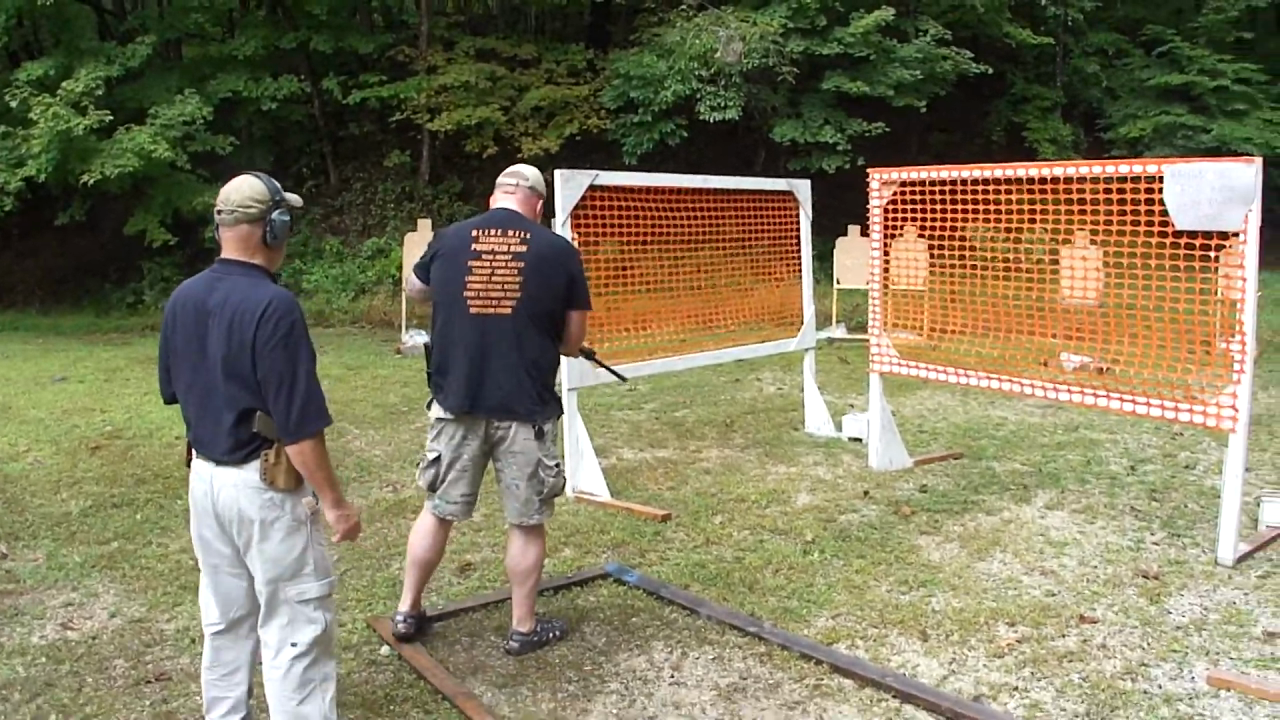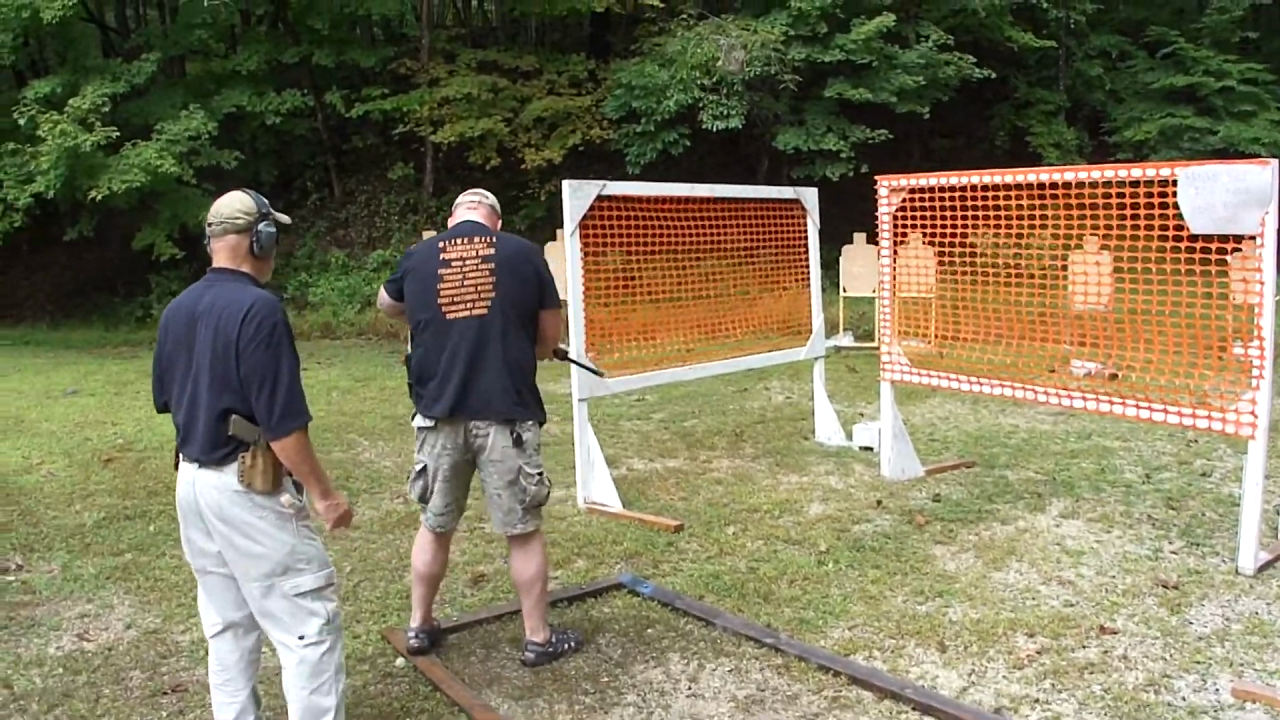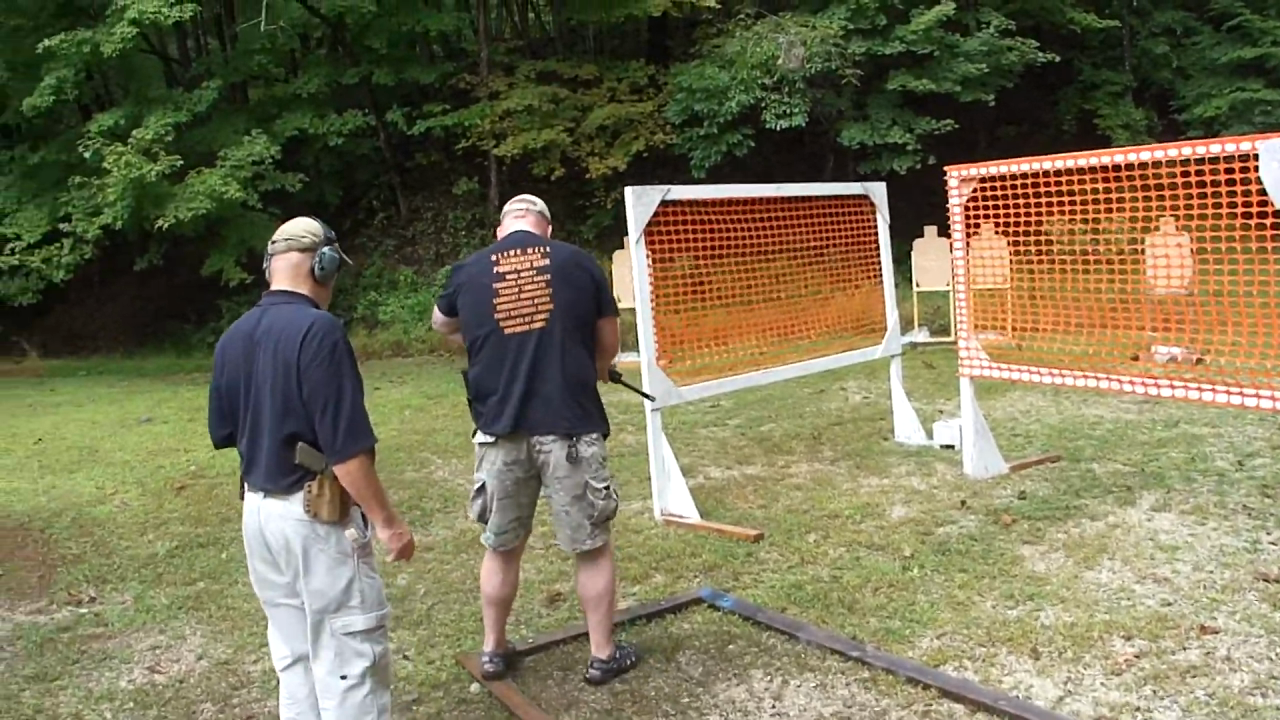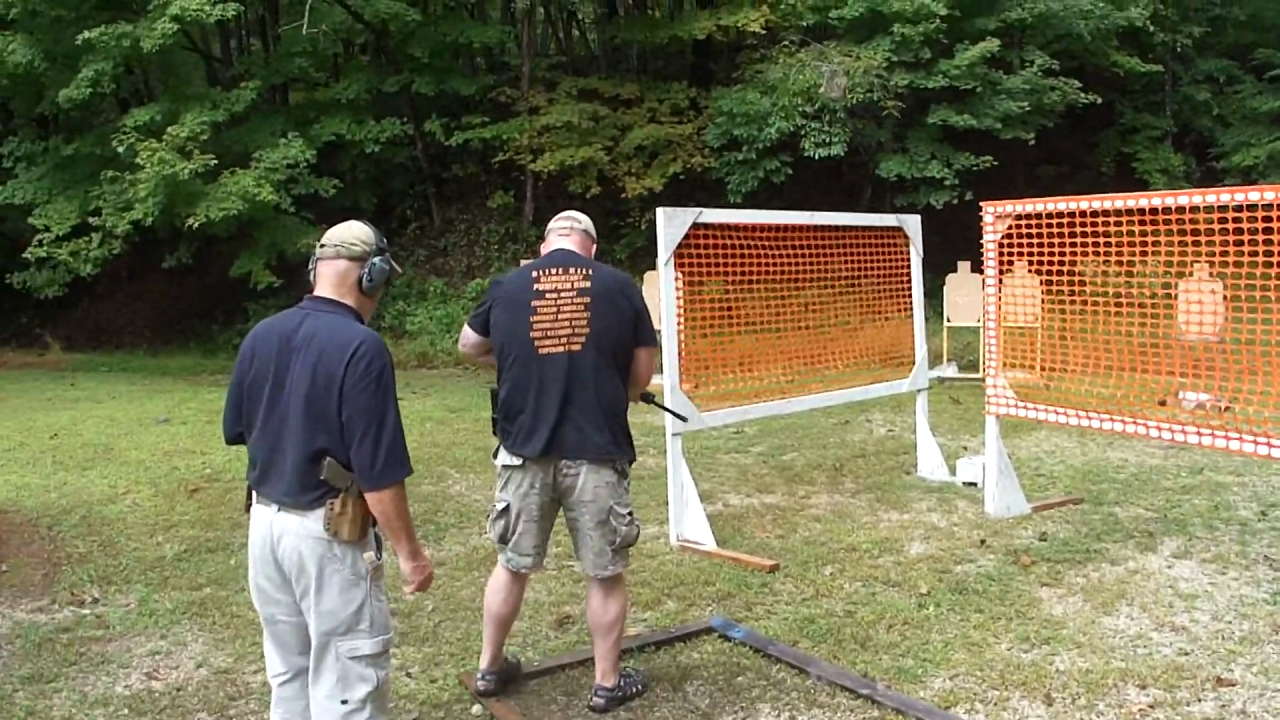
dt=0.4s
person 1, frame 1
left shoulder: (182, 299)
right shoulder: (274, 306)
left elbow: (173, 390)
right elbow: (299, 425)
right wrist: (334, 501)
left hip: (205, 478)
right hip: (265, 486)
left knee: (226, 618)
right knee: (297, 629)
person 1, frame 2
left shoulder: (176, 310)
right shoulder: (258, 308)
left elbow: (166, 399)
right elbow: (283, 423)
right wrist: (323, 491)
left hip: (192, 481)
right hip: (250, 488)
left knee: (227, 624)
right knee: (309, 621)
person 1, frame 3
left shoulder: (232, 338)
right shoulder: (318, 329)
left elbow: (224, 432)
right elbow: (346, 445)
right wrist: (385, 519)
left hip: (258, 511)
right hip: (316, 515)
left knee: (294, 655)
right knee: (351, 658)
person 1, frame 4
left shoulder: (262, 334)
right shoulder: (361, 347)
left elbow: (236, 429)
right elbow: (379, 471)
right wrist: (409, 552)
left hip: (265, 520)
right hip: (327, 532)
left knee: (289, 671)
right knee: (348, 680)
person 2, frame 1
left shoulder: (448, 239)
right shoulder: (558, 250)
left elbow: (415, 288)
right elbow: (574, 338)
left hip: (455, 402)
right hip: (525, 407)
left knee: (438, 510)
right knee: (527, 521)
left ankle: (407, 612)
right ankle: (524, 628)
person 2, frame 2
left shoulder: (417, 256)
right shoulder: (524, 253)
left elbow: (386, 304)
right elbow: (550, 336)
left hip: (439, 413)
right hip: (507, 413)
left knee: (435, 525)
right knee: (524, 529)
left ankle: (419, 626)
right ankle: (538, 637)
person 2, frame 3
left shoulder: (468, 270)
right shoulder: (578, 262)
left elbow: (441, 324)
right elbow: (608, 345)
left hip: (499, 429)
right hip: (570, 426)
left knee: (500, 545)
right knee: (592, 545)
left ankle: (493, 651)
right ankle: (603, 654)
person 2, frame 4
left shoulder: (506, 286)
right shoulder: (620, 286)
left elbow: (469, 346)
right elbow: (641, 378)
left hip: (524, 449)
right hip: (597, 451)
left knee: (512, 562)
right knee: (606, 571)
left ankle: (489, 667)
right ankle: (608, 682)
